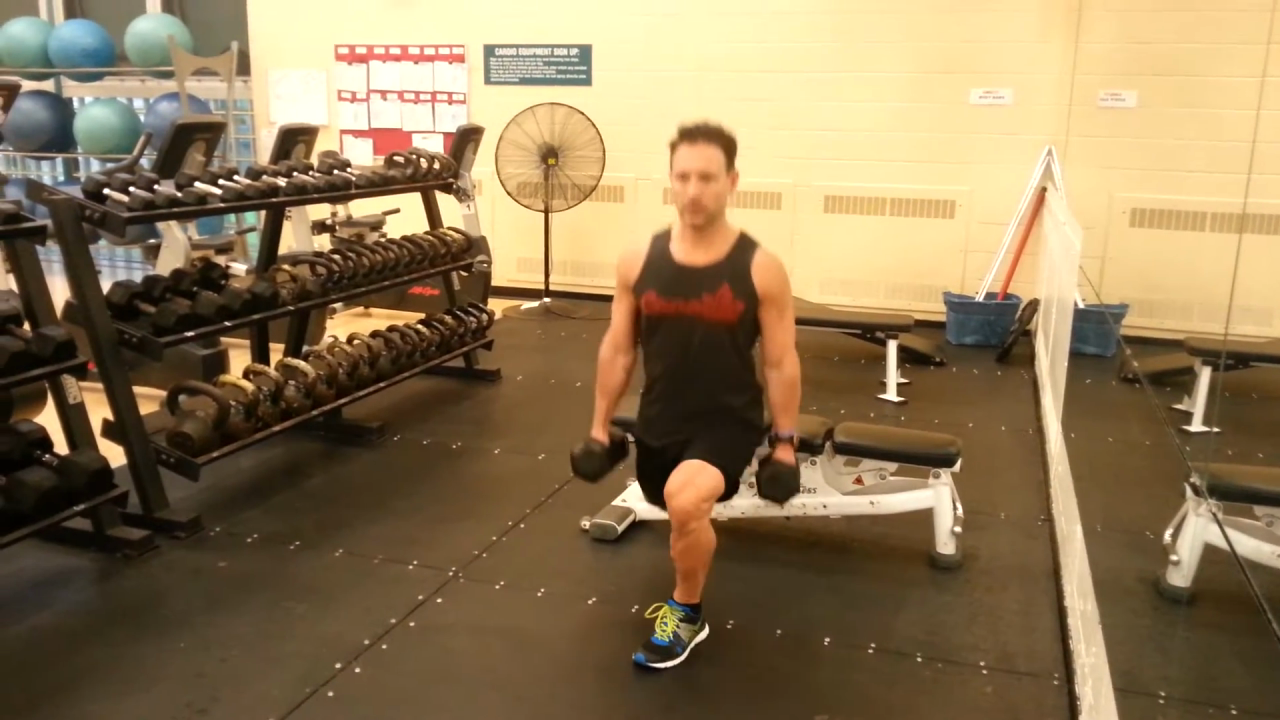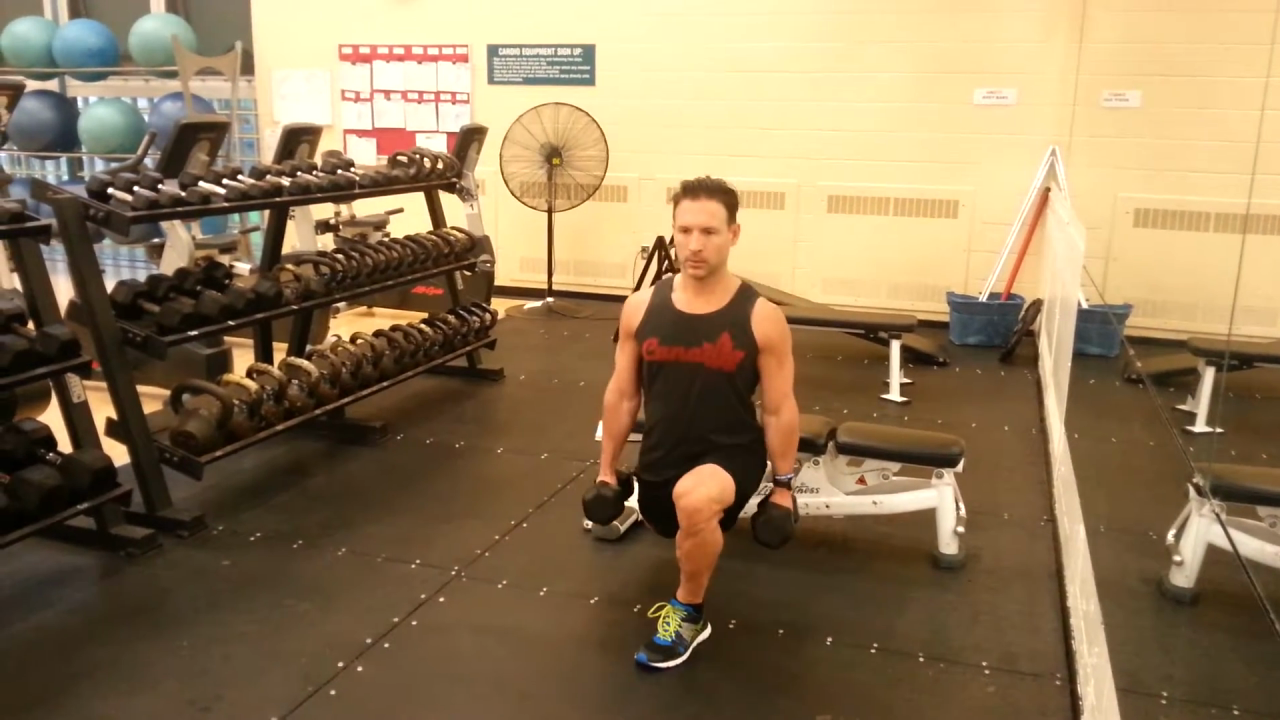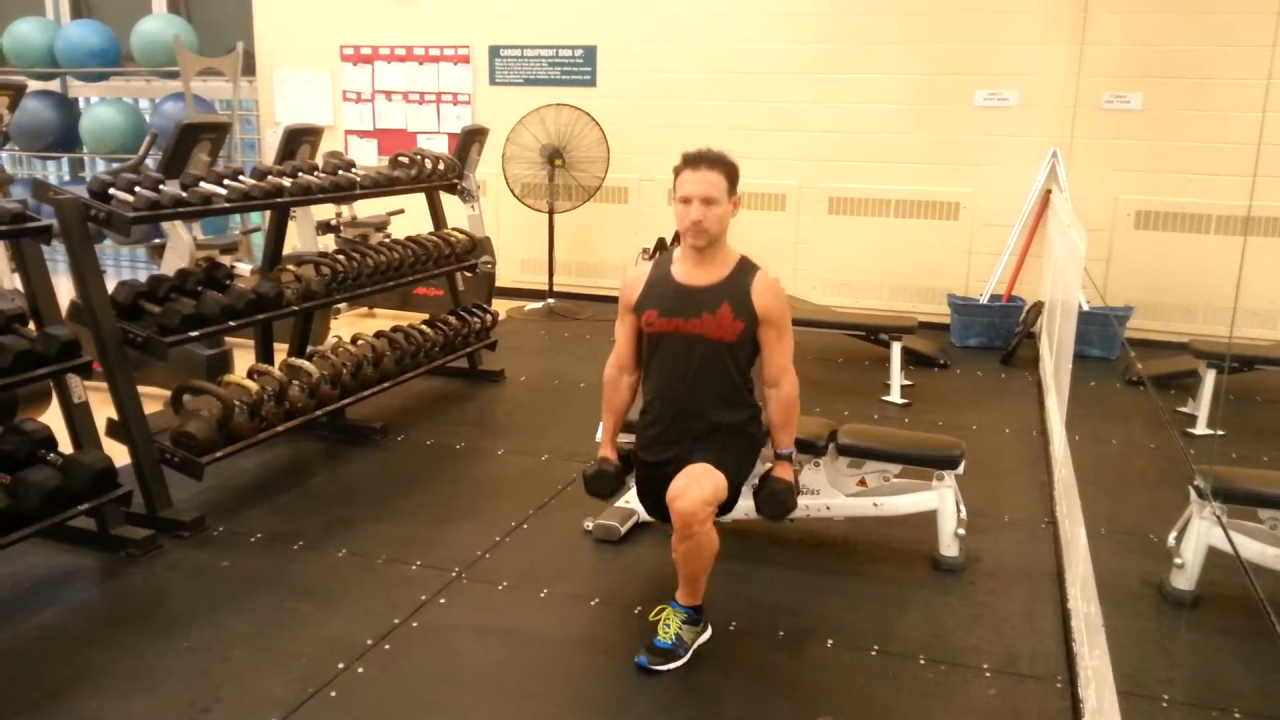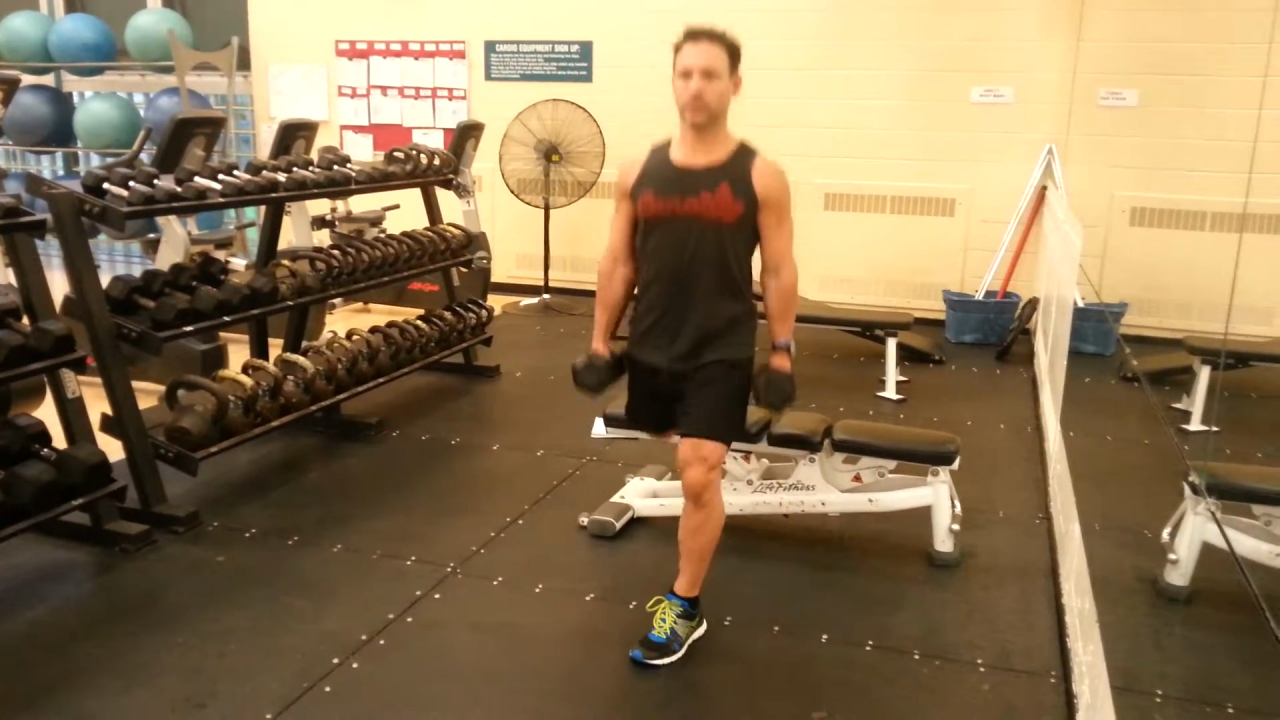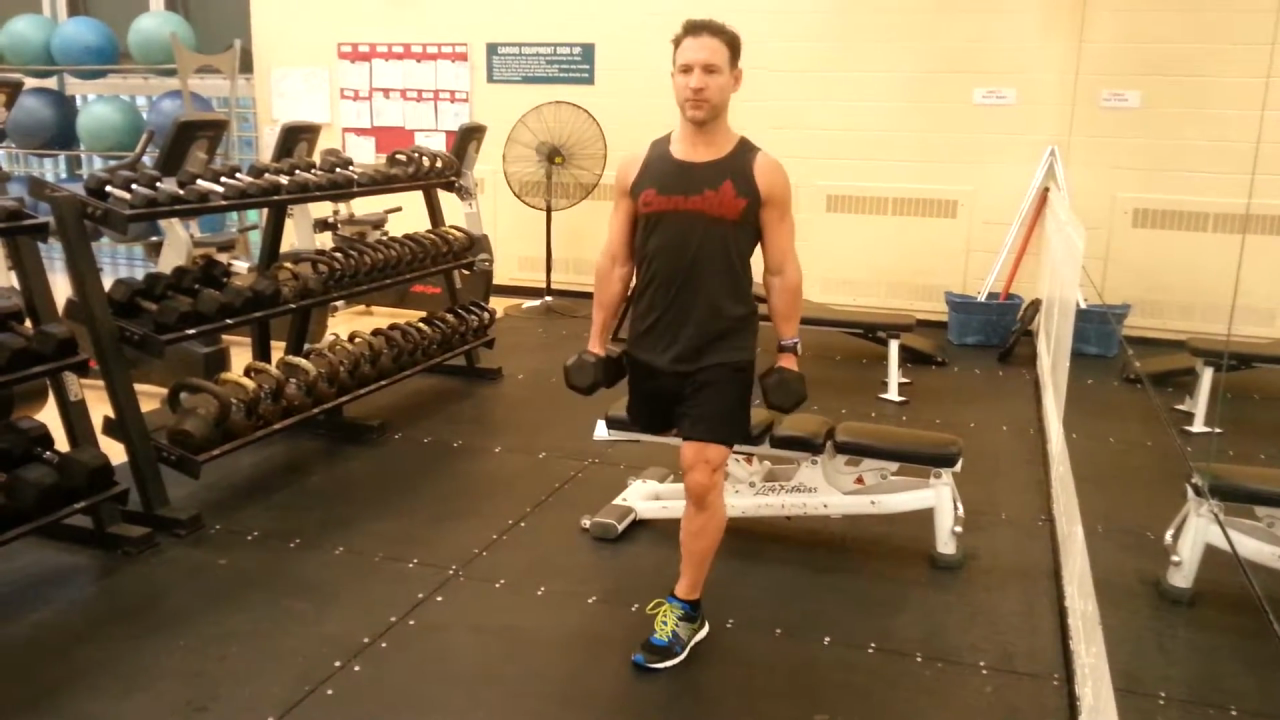
dt=0.4s
person 1, frame 1
left shoulder: (760, 269)
right shoulder: (638, 261)
left elbow: (781, 364)
right elbow: (617, 349)
left wrist: (784, 441)
right wrist: (600, 423)
left hip: (728, 419)
right hip: (660, 421)
left knee: (685, 503)
right knee: (672, 498)
left ankle: (687, 613)
right ankle: (702, 490)
person 1, frame 2
left shoulder: (762, 319)
right shoulder: (641, 308)
left elbow: (780, 411)
right elbow: (622, 395)
left wrist: (782, 485)
right wrist: (606, 467)
left hip: (731, 451)
right hip: (660, 458)
left knee: (695, 501)
left ankle: (688, 614)
person 1, frame 3
left shoulder: (760, 291)
right shoulder: (641, 283)
left elbow: (780, 383)
right elbow: (621, 369)
left wrist: (784, 458)
right wrist: (608, 442)
left hip: (727, 433)
right hip: (659, 435)
left knee: (688, 505)
right knee: (668, 508)
left ankle: (688, 616)
right ankle: (696, 528)
person 1, frame 4
left shoulder: (759, 176)
right shoulder: (639, 172)
left elbow: (779, 272)
right elbow: (617, 264)
left wrist: (780, 349)
right wrist: (600, 337)
left hip: (720, 351)
right hip: (650, 346)
left knee: (698, 476)
right knee: (685, 457)
left ankle: (685, 608)
person 1, frame 5
left shoulder: (761, 172)
right shoulder: (638, 167)
left elbow: (782, 270)
right elbow: (616, 262)
left wrist: (787, 350)
right wrist: (597, 337)
left hip: (722, 352)
right hip: (650, 346)
left knee: (701, 479)
right knee: (691, 459)
left ankle: (686, 610)
